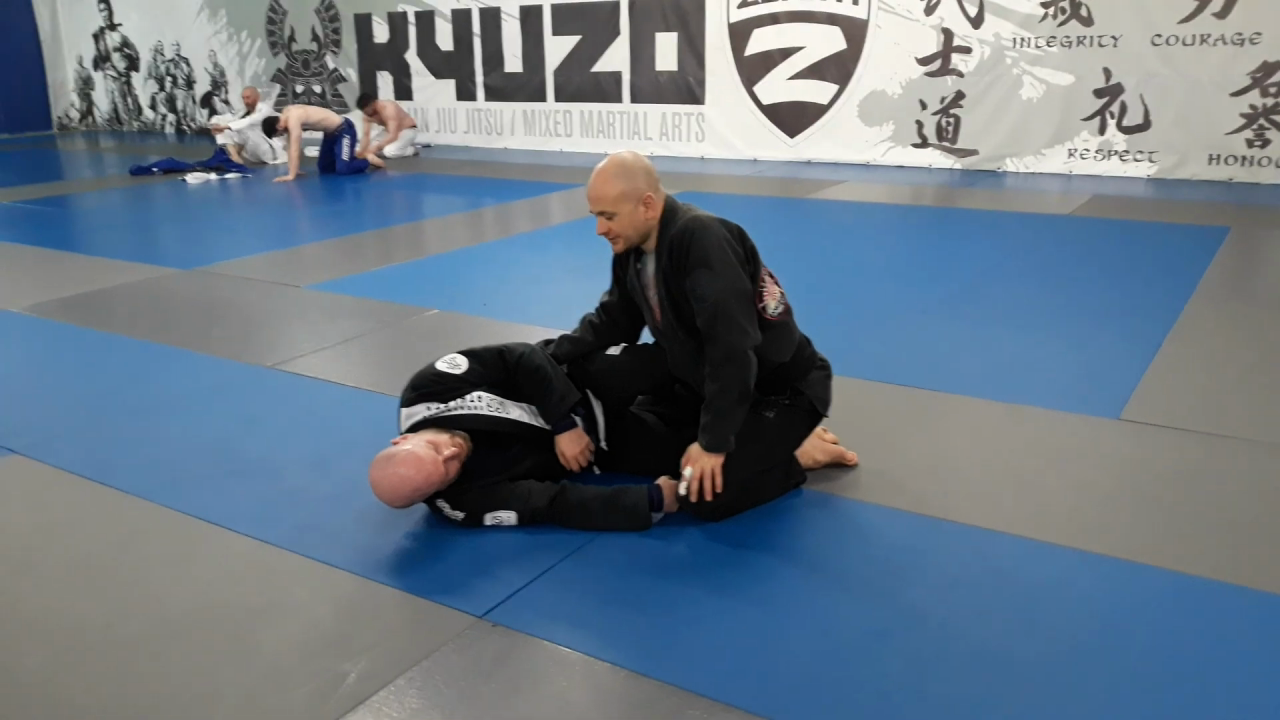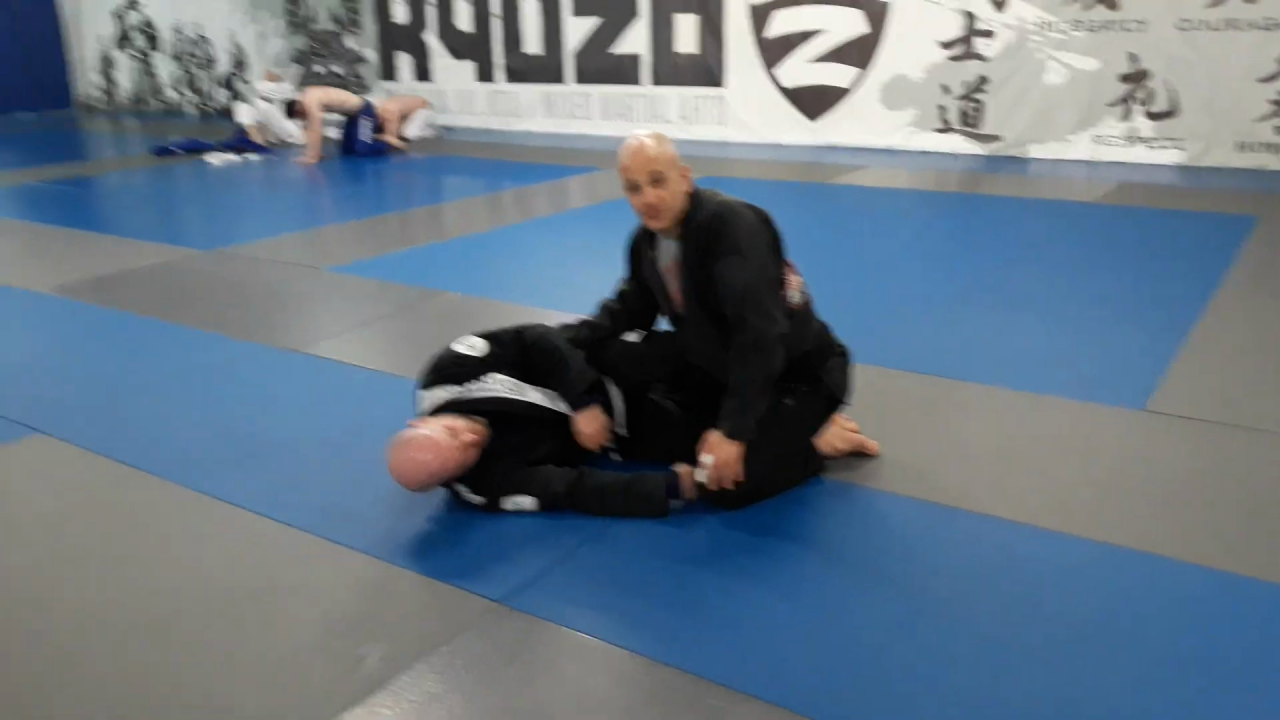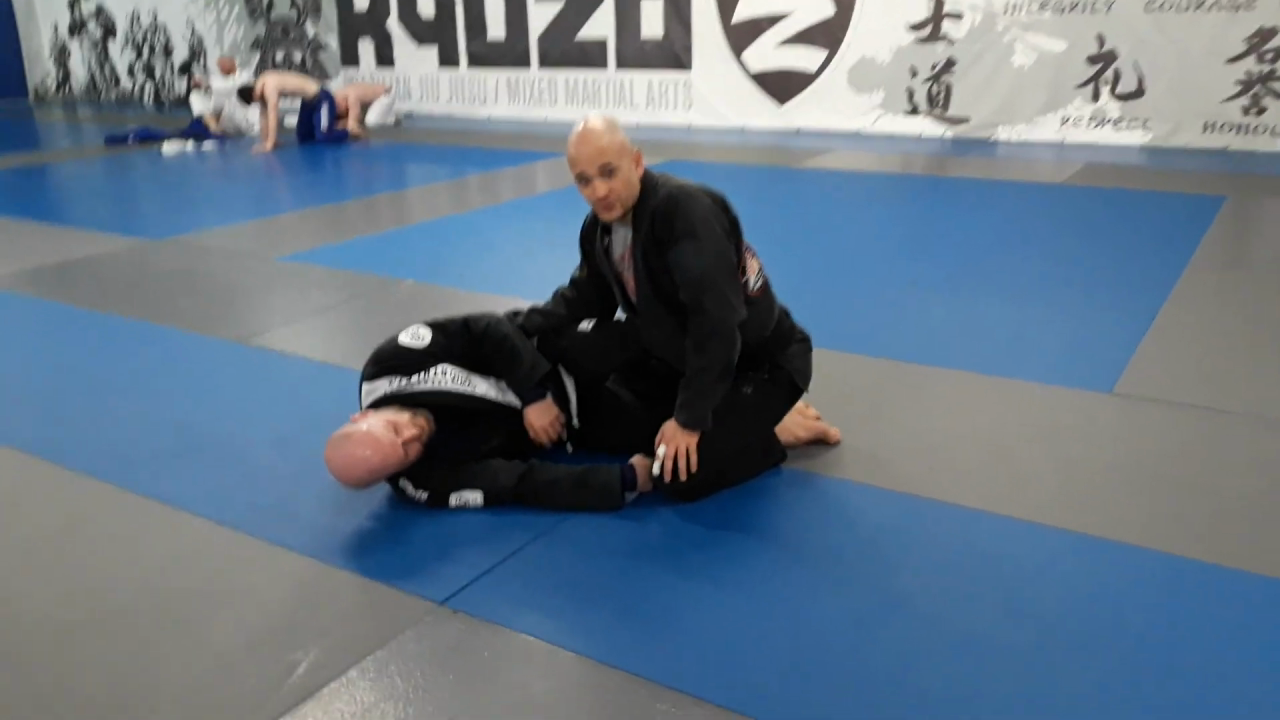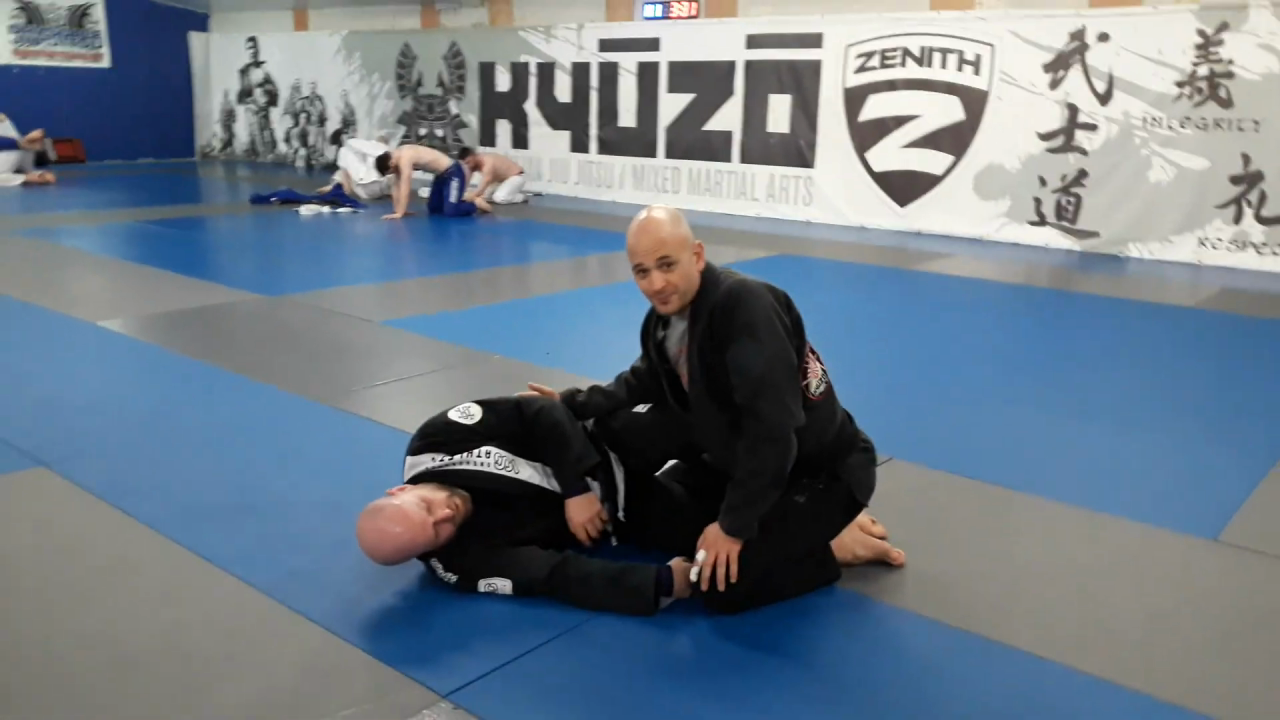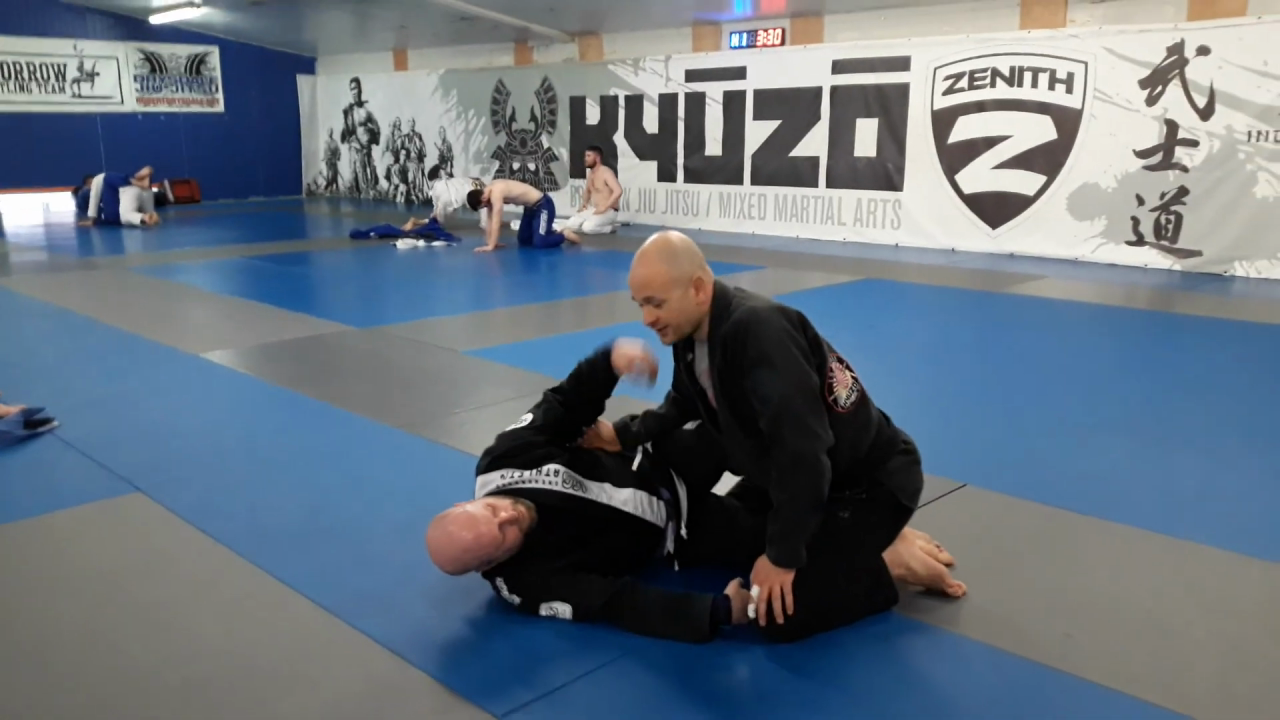
dt=1s
person 1, frame 1
left shoulder: (429, 388)
right shoulder: (466, 503)
left elbow: (519, 359)
right elbow: (557, 505)
left wrist: (563, 422)
right wrist: (659, 501)
left hip: (581, 383)
right hip: (601, 441)
person 1, frame 2
left shoulder: (448, 373)
right shoulder: (485, 489)
left elbow: (537, 340)
right elbow: (580, 491)
left wrist: (584, 402)
right wrist: (676, 485)
left hip: (605, 374)
person 1, frame 3
left shoulder: (390, 364)
right shoulder: (428, 485)
left elbow: (486, 329)
right elbow: (529, 485)
left wrist: (535, 395)
right wrist: (631, 477)
person 1, frame 4
left shoulder: (438, 437)
right shoulder: (465, 564)
left elbow: (537, 414)
right elbow: (561, 577)
left wrist: (576, 487)
right wrist: (669, 582)
person 1, frame 5
left shoulder: (506, 461)
right shoulder: (529, 584)
left elbow: (570, 400)
right elbow: (619, 604)
left wrist: (613, 358)
right wrist: (724, 611)
left hip: (657, 466)
right hip: (676, 533)
right ankle: (888, 566)
person 2, frame 1
left shoulder: (703, 241)
right shoulder: (631, 250)
left elbow: (732, 348)
right elbow: (612, 321)
left wrist: (713, 441)
right wrist: (549, 355)
left hip: (779, 387)
left knee: (706, 499)
left ankle: (801, 452)
person 2, frame 2
left shoulder: (730, 225)
right shoulder: (646, 239)
left elbow: (759, 336)
right elbow: (629, 309)
left wrist: (734, 429)
right wrist: (569, 341)
left hip: (796, 373)
right hip: (718, 361)
left knee: (727, 487)
left ankle: (817, 439)
person 2, frame 3
left shoulder: (685, 210)
right shoulder: (600, 225)
left elbow: (717, 323)
right elbow: (584, 298)
left wrist: (689, 418)
right wrist: (516, 326)
left hip: (756, 358)
right hip: (678, 349)
left knee: (684, 478)
left ankle: (780, 427)
person 2, frame 4
left shoulder: (745, 306)
right shoulder: (662, 318)
left elbow: (771, 428)
right elbow: (647, 383)
left wrist: (733, 524)
right wrist: (572, 404)
left hip: (821, 470)
right hip: (742, 459)
left knee: (726, 587)
person 2, frame 5
left shoulder: (758, 330)
right shoulder: (691, 331)
left elbow: (801, 450)
right elbow: (687, 403)
left wrist: (780, 555)
right wrist: (624, 433)
left hip: (869, 479)
right hip: (807, 475)
left knee: (782, 614)
right ankle: (862, 543)
